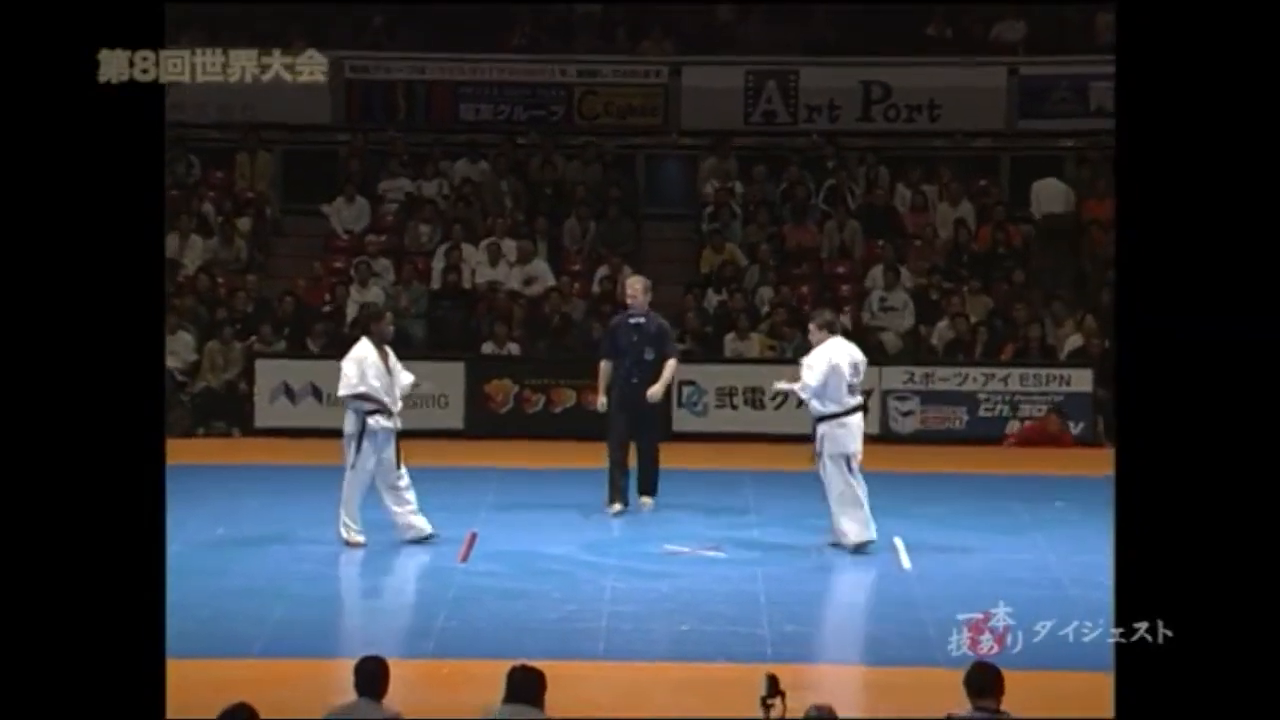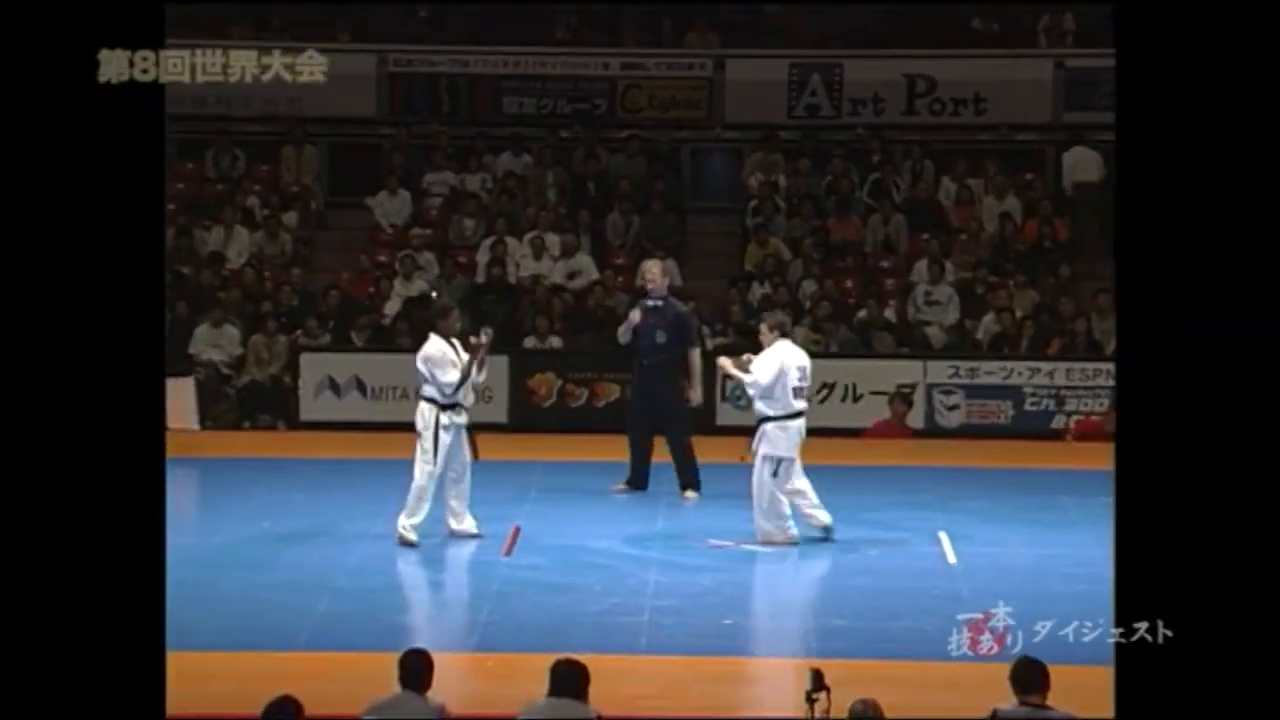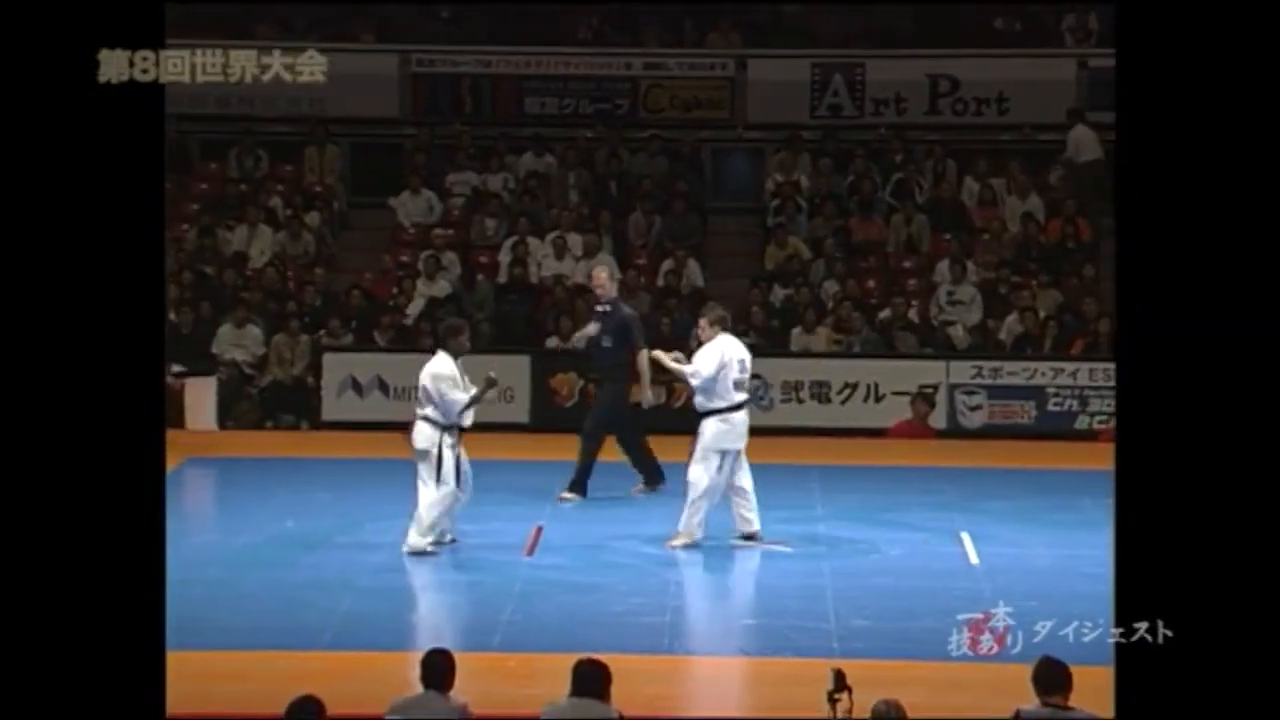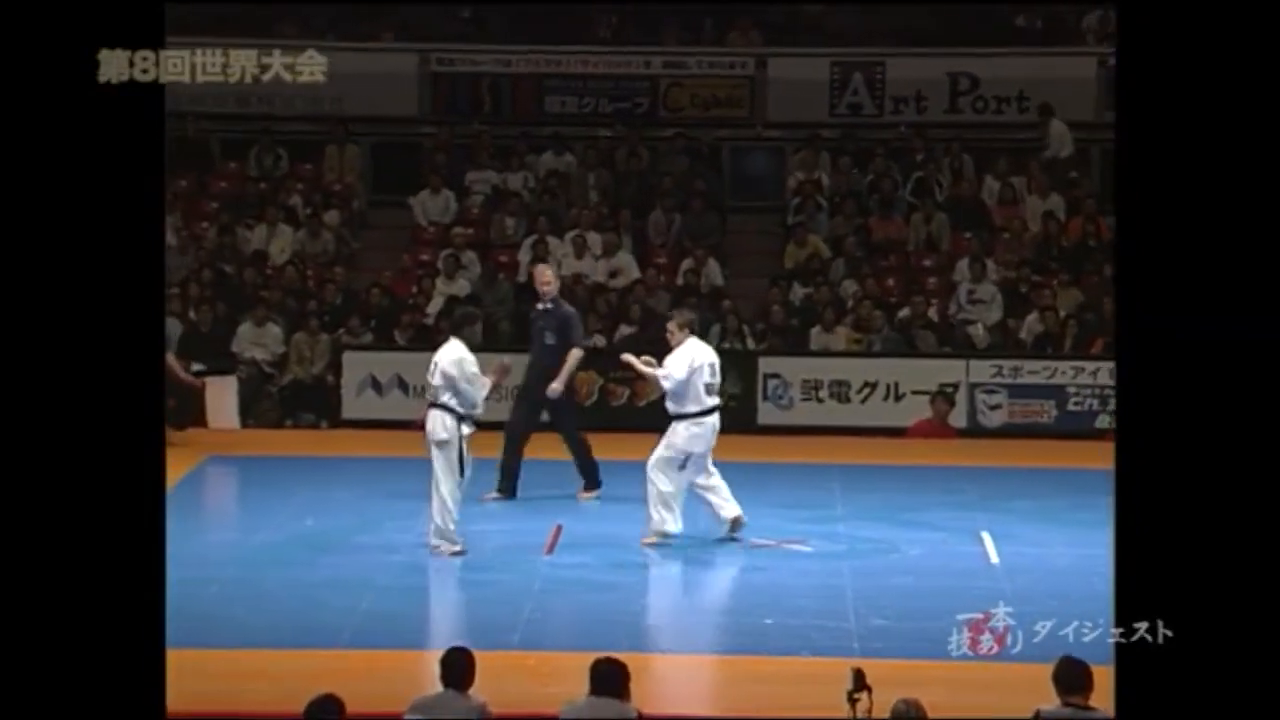
dt=0.7s
person 1, frame 1
left shoulder: (386, 352)
right shoulder: (358, 353)
left elbow: (400, 378)
right elbow: (349, 389)
right wrist: (376, 399)
left hip: (386, 423)
right hip: (364, 424)
left knee: (396, 477)
right knee: (357, 479)
left ankle: (414, 526)
right ankle: (350, 531)
person 1, frame 2
left shoulder: (455, 345)
right shoulder: (432, 350)
left elbow: (477, 376)
right elbow: (453, 385)
left wrist: (482, 352)
right wrist: (472, 358)
left hip: (454, 416)
right hip: (435, 417)
left knee: (460, 470)
right knee: (427, 472)
left ankle: (460, 523)
right ankle: (407, 527)
person 1, frame 3
left shoulder: (450, 364)
right shoulder: (441, 370)
left elbow: (463, 394)
right elbow: (457, 407)
left wrist: (480, 390)
right wrist: (484, 389)
left hip: (445, 434)
right hip: (434, 435)
left knee: (460, 484)
right knee: (440, 490)
left ankle: (440, 533)
right ankle: (417, 541)
person 1, frame 4
left shoulder: (448, 350)
right shoulder: (461, 356)
right elbow: (475, 395)
left wrist: (489, 379)
right wrist: (497, 377)
left hip: (441, 419)
right hip: (448, 423)
left knee: (450, 479)
right knee: (448, 482)
left ankle: (441, 534)
right ankle: (444, 540)
person 2, frame 1
left shoulder: (821, 354)
right shoulder: (854, 351)
left elbow: (807, 387)
left wrist: (786, 386)
right wrist: (807, 372)
left hip: (834, 425)
right hip: (851, 420)
left knee: (842, 482)
right knee: (840, 478)
left ankle: (860, 534)
right ankle: (846, 531)
person 2, frame 2
left shoulder: (774, 355)
right shoulder: (800, 354)
left elbow: (756, 385)
left wrist: (731, 369)
right wrist: (754, 366)
left hip: (777, 427)
right hip: (792, 423)
left knee: (766, 481)
right knee: (790, 479)
left ankle: (780, 532)
right ankle: (821, 519)
person 2, frame 3
left shoulder: (716, 348)
right shoulder: (738, 347)
left elbow: (698, 376)
left wrist: (667, 363)
right wrist: (685, 364)
left hip: (720, 420)
right hip: (734, 418)
left knee: (701, 476)
right knee: (736, 475)
left ankle: (689, 531)
right ankle: (750, 527)
person 2, frame 4
left shoulder: (686, 353)
right shoulder: (706, 350)
left elbow: (669, 379)
left wrist: (638, 366)
right wrist: (654, 368)
left hip: (691, 424)
right hip: (705, 420)
left knee: (660, 469)
right knee: (702, 474)
left ankle: (663, 527)
right ankle: (732, 514)
person 3, frame 1
left shoulder: (660, 327)
right shoulder: (617, 325)
left elbow: (671, 360)
right elbow: (606, 360)
left wrist: (660, 385)
right wrist: (602, 393)
left hip: (649, 393)
right hip: (621, 391)
left knee: (648, 445)
right knee: (617, 445)
left ankle: (646, 492)
right ankle: (618, 499)
person 3, frame 2
left shoulder: (679, 312)
right shoulder: (641, 308)
left elbow: (693, 349)
right elbow: (622, 338)
left wrist: (696, 385)
right wrist: (628, 324)
left hip: (667, 379)
right hip: (642, 377)
left knee: (677, 434)
right knee: (638, 431)
left ankle: (690, 485)
right ankle: (636, 481)
person 3, frame 3
left shoulder: (626, 316)
right shoulder: (596, 313)
left elbow: (641, 352)
right elbow: (576, 342)
left wrist: (646, 386)
right wrist: (584, 335)
left hip: (617, 382)
right hip: (604, 381)
left knee: (591, 431)
right knee: (627, 433)
left ankle: (577, 487)
right ankle: (654, 477)
person 3, frame 4
left shoulder: (567, 314)
right shoulder: (536, 313)
left elbow: (578, 350)
left wrist: (561, 380)
left hip: (556, 384)
right hip: (533, 380)
left knee: (571, 435)
right knee: (515, 432)
left ankle: (592, 484)
right ankle: (506, 488)
